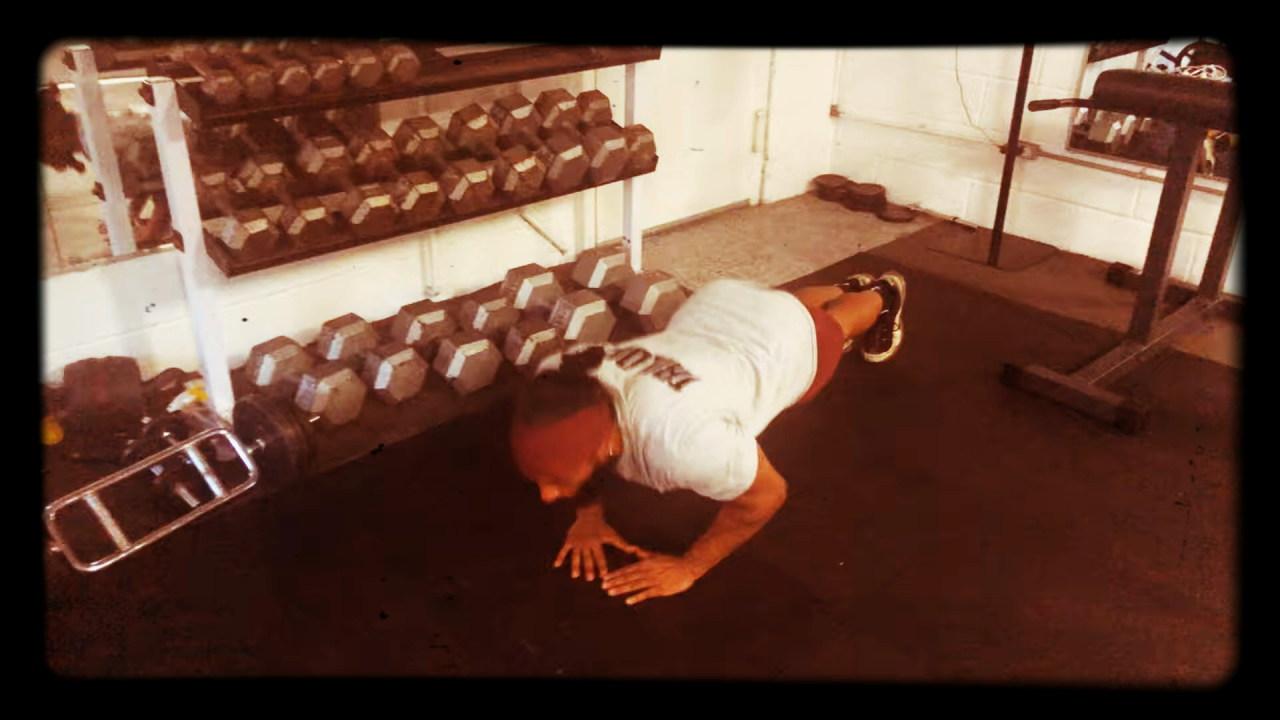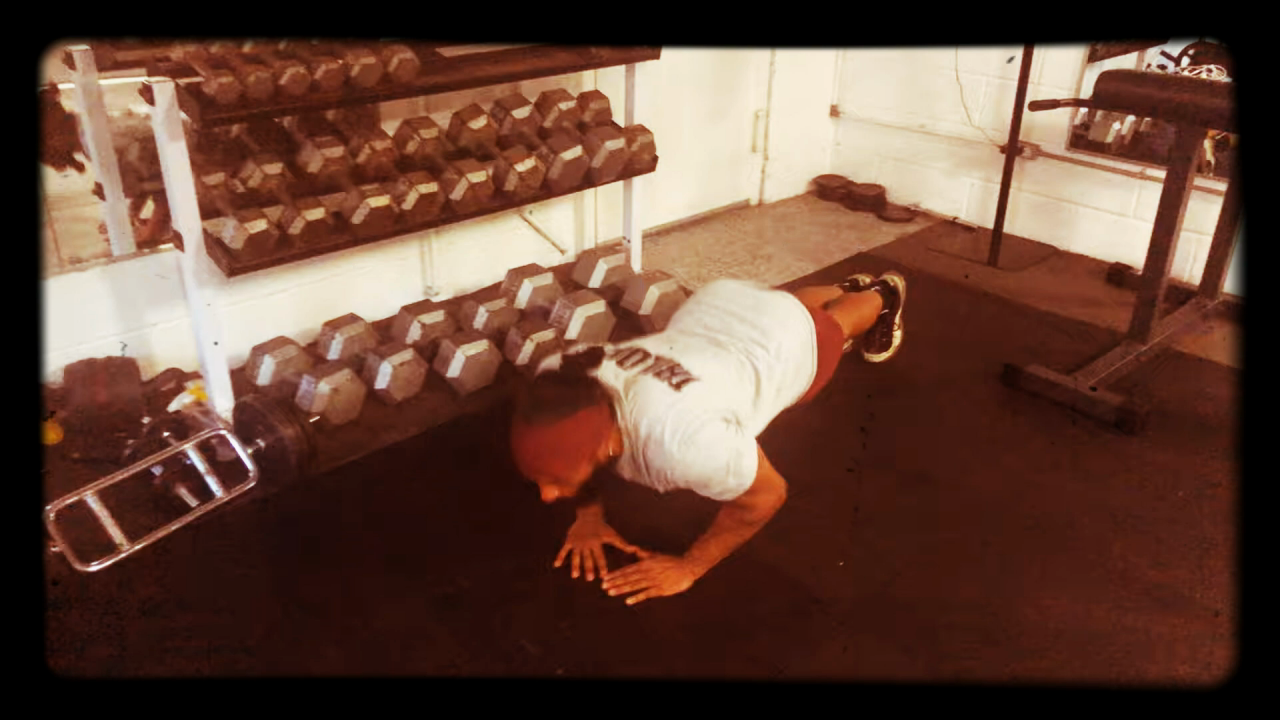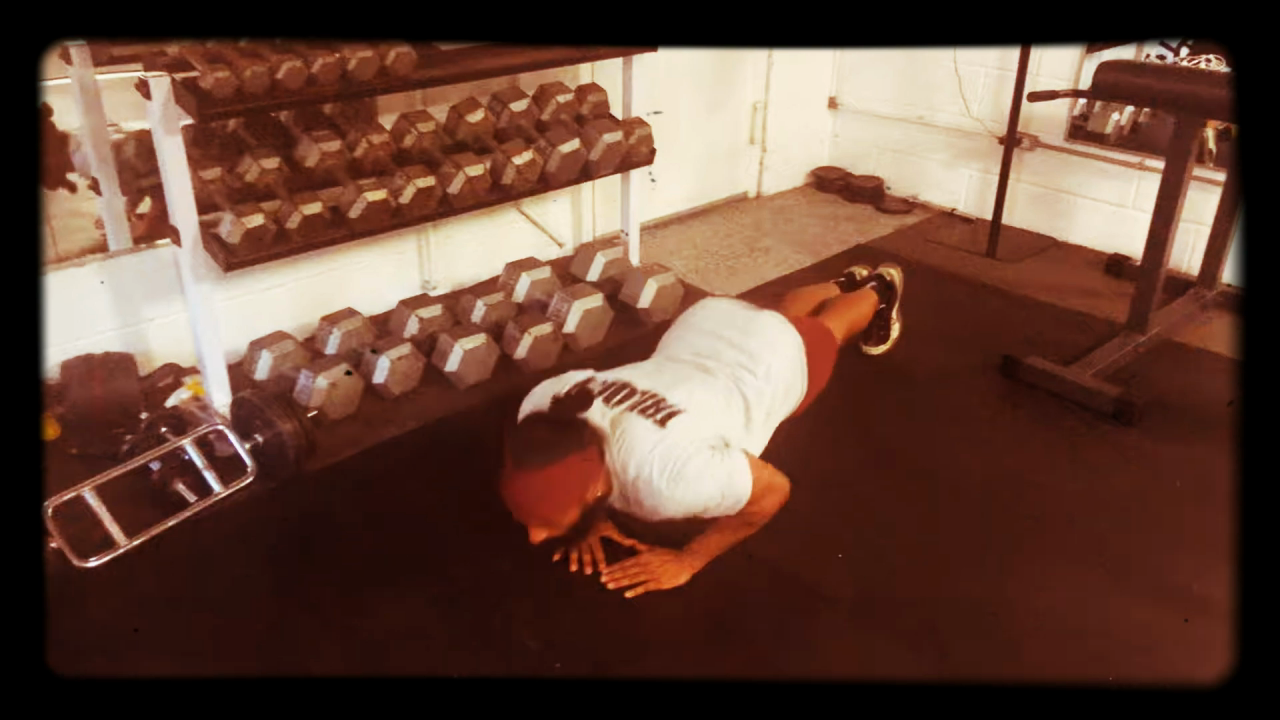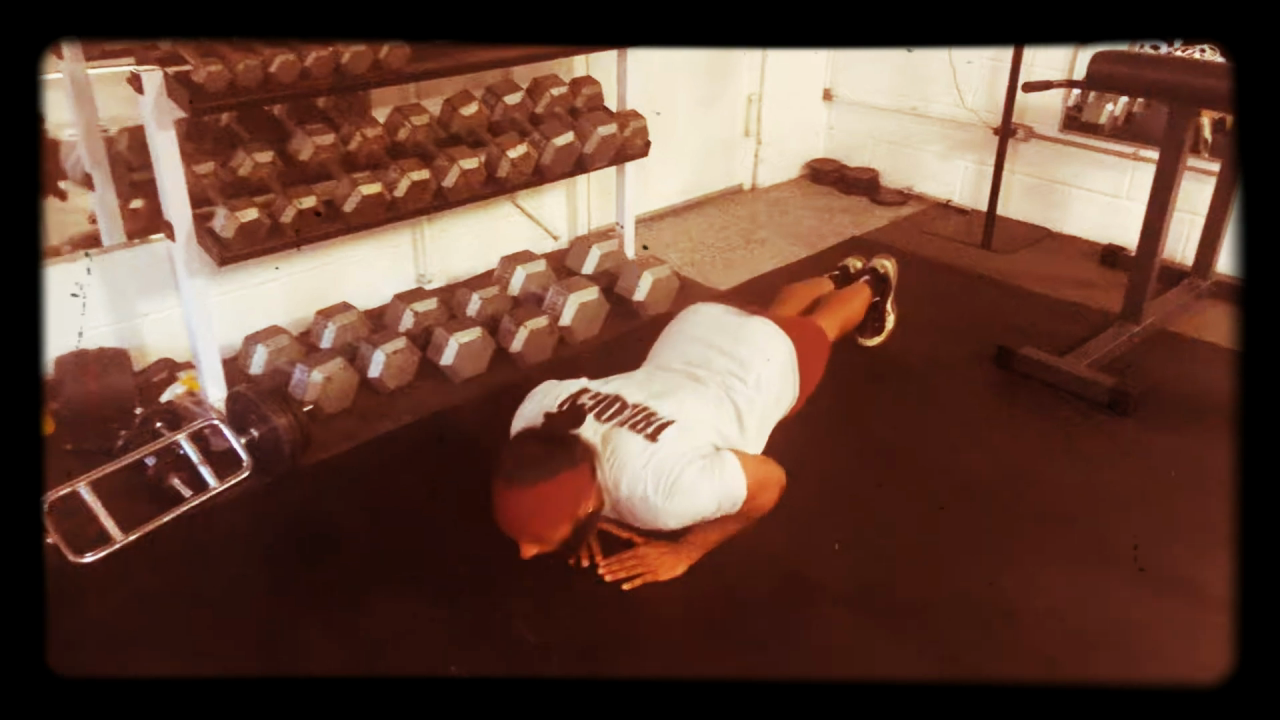
dt=0.1s
person 1, frame 1
left shoulder: (681, 443)
right shoulder: (562, 378)
left elbow: (768, 494)
left wrist: (689, 567)
right wrist: (589, 517)
left hip: (791, 338)
right hip: (717, 304)
left knee: (835, 322)
left ankle: (883, 293)
right ankle: (849, 287)
person 1, frame 2
left shoulder: (681, 442)
right shoulder: (561, 379)
left elbow: (768, 494)
left wrist: (689, 567)
right wrist: (589, 516)
left hip: (791, 339)
right hip: (716, 304)
left knee: (834, 322)
left ankle: (883, 293)
right ankle: (849, 286)
person 1, frame 3
left shoulder: (668, 477)
right shoulder: (542, 407)
left elbow: (773, 491)
left wrist: (687, 560)
right wrist: (590, 515)
left hip: (779, 356)
right hip: (708, 322)
left knee: (825, 327)
right knee: (787, 311)
left ankle: (879, 289)
right ankle: (847, 281)
person 1, frame 4
left shoulder: (661, 489)
right shoulder: (537, 416)
left elbow: (769, 483)
left wrist: (683, 552)
right wrist: (580, 514)
left hip: (772, 359)
right hip: (696, 327)
left knee: (819, 325)
right knee: (783, 310)
left ankle: (873, 281)
right ankle: (840, 274)
